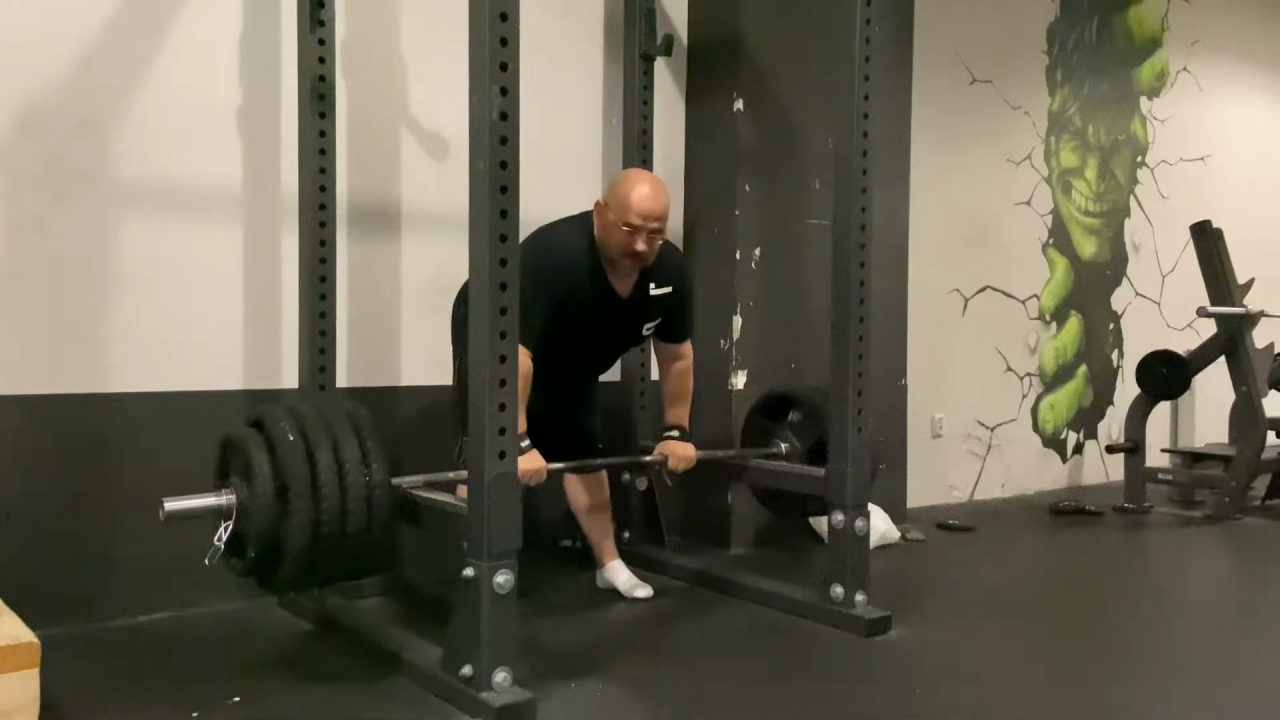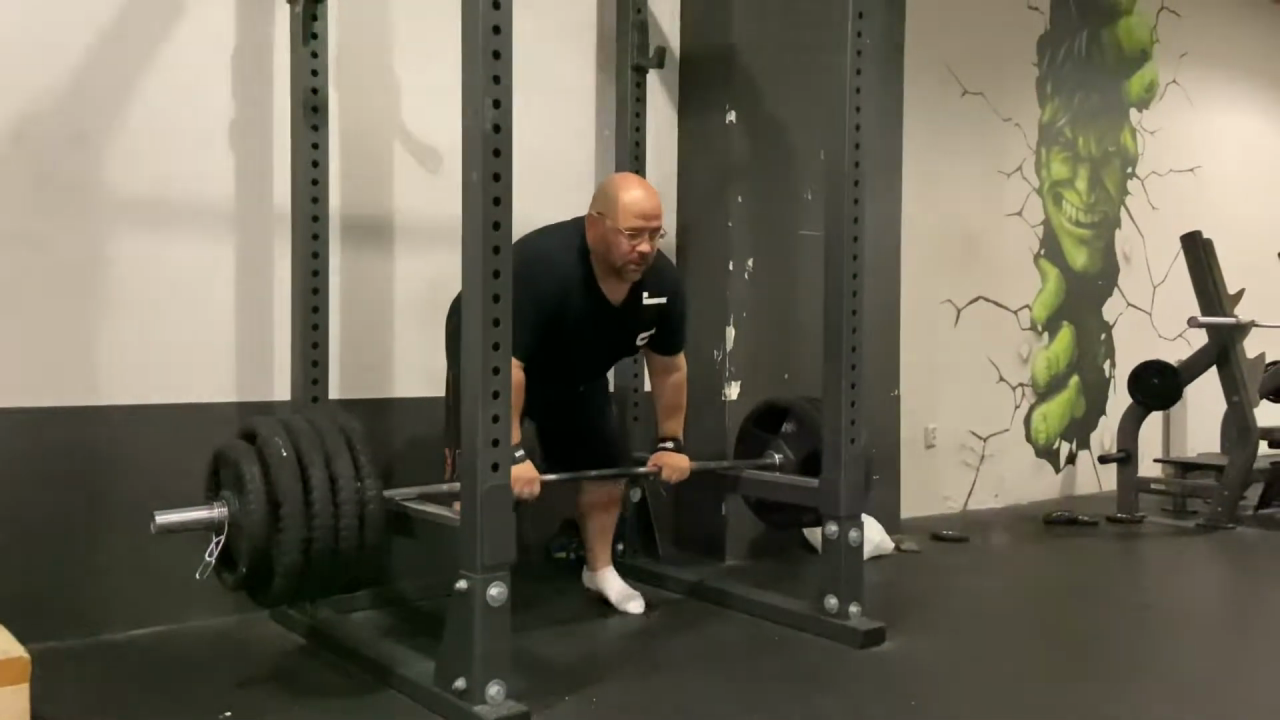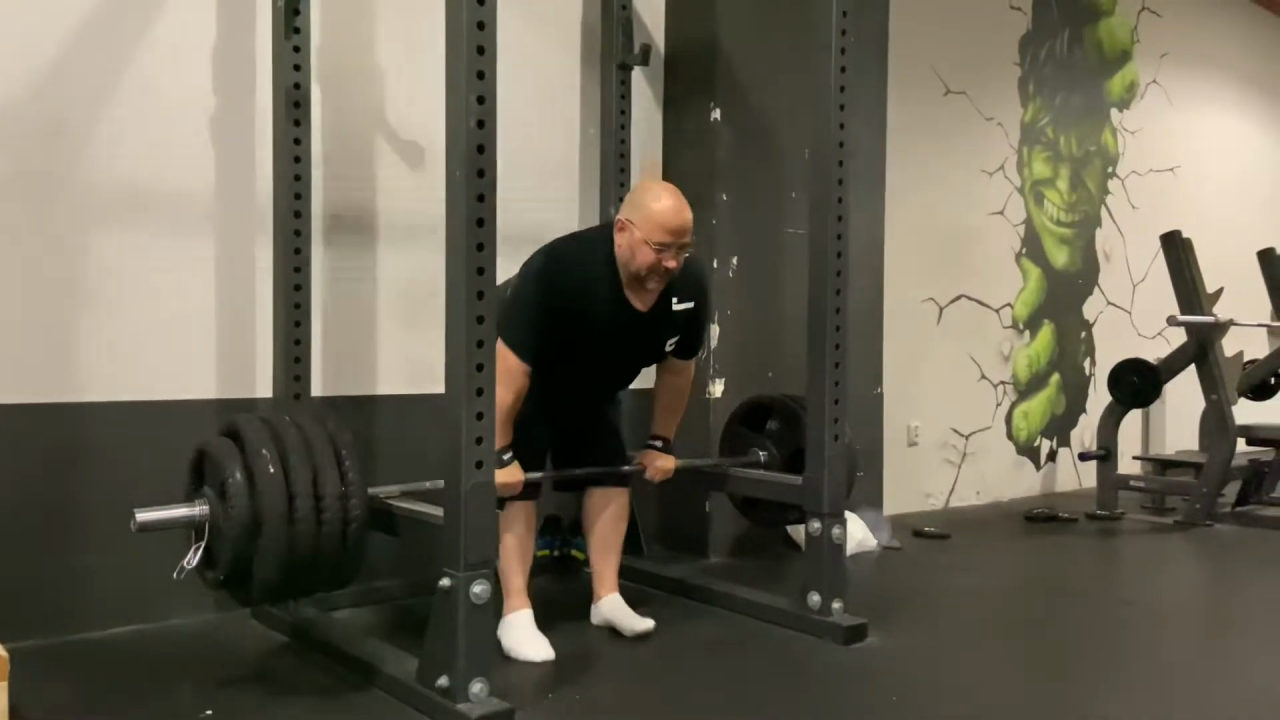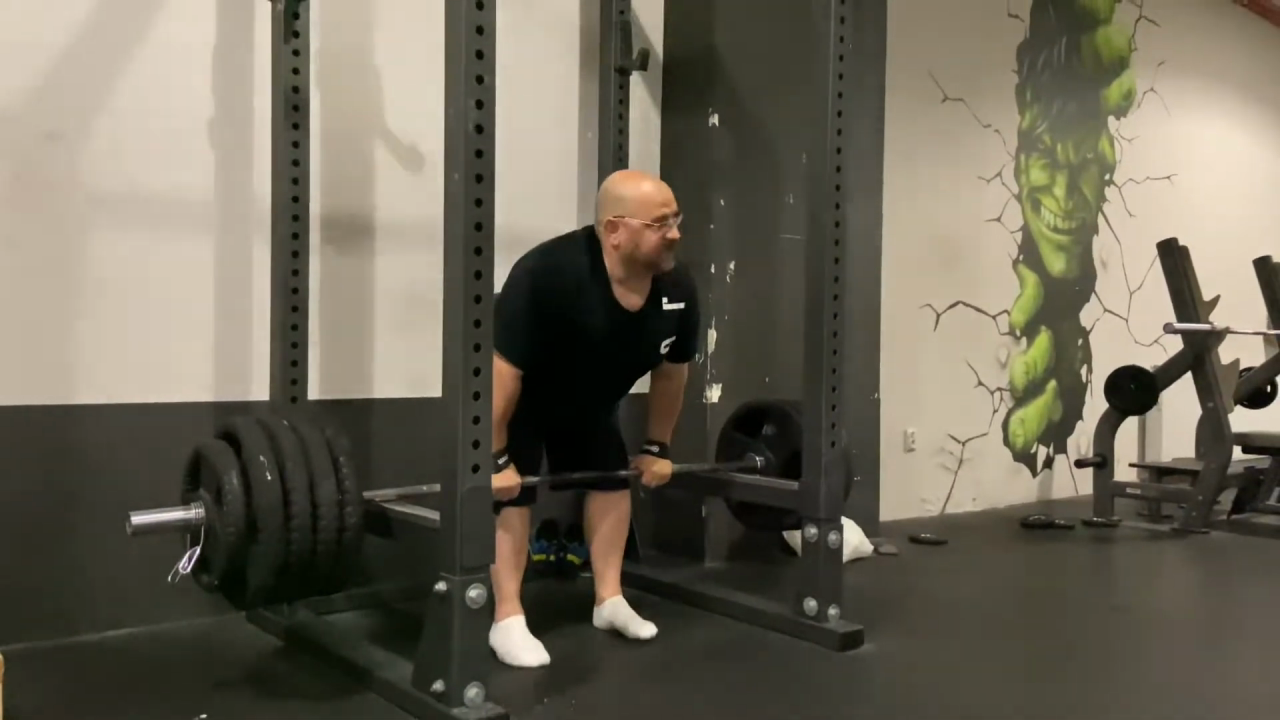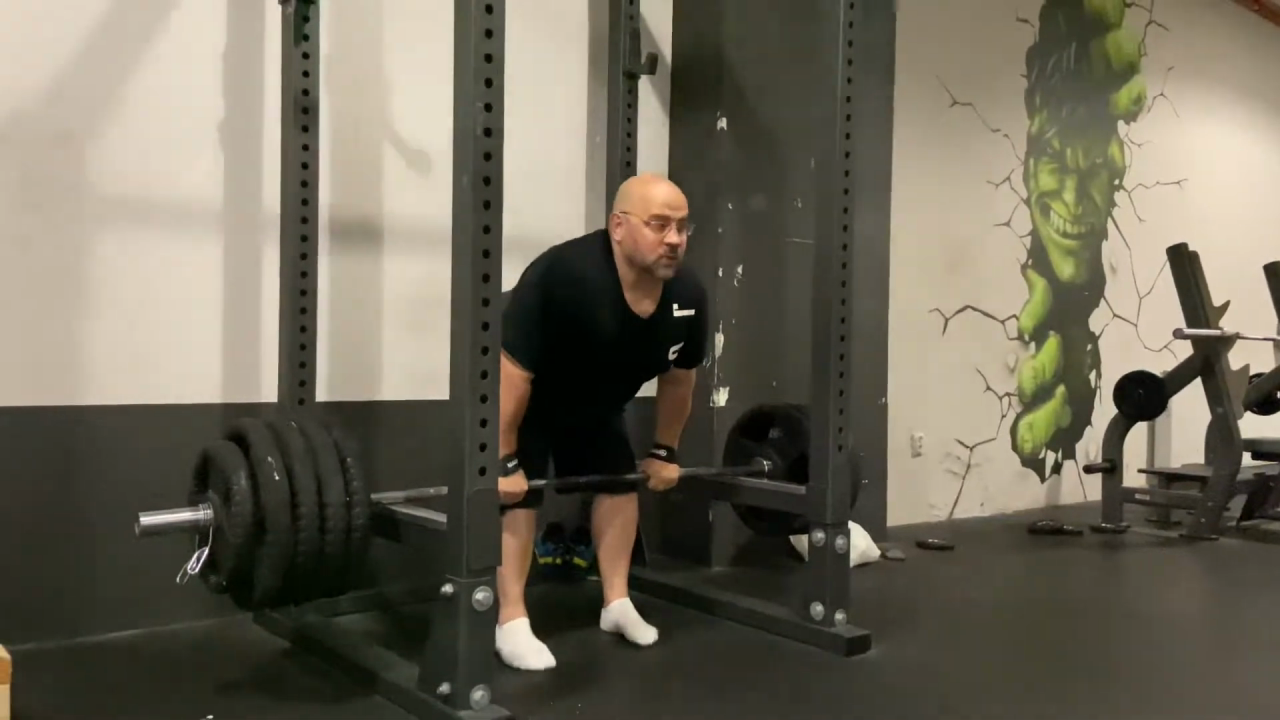
dt=1s
person 1, frame 1
left shoulder: (669, 270)
right shoulder: (553, 254)
left elbow: (676, 355)
right elbow: (514, 354)
left wrist: (676, 432)
right wrist: (518, 442)
left hip: (570, 361)
left knee: (584, 453)
left ankle: (609, 564)
person 1, frame 2
left shoulder: (661, 279)
right shoulder: (542, 262)
left elbow: (669, 367)
right elbow: (504, 366)
left wrist: (670, 443)
right wrist: (512, 455)
left hip: (576, 370)
left knee: (606, 459)
left ankle: (600, 569)
person 1, frame 3
left shoulder: (689, 286)
right shoulder: (561, 268)
left elbow: (677, 368)
right elbow: (511, 366)
left wrist: (661, 444)
right wrist: (499, 454)
left hip: (592, 387)
right hip: (520, 376)
left knee: (611, 475)
right knee: (518, 485)
left ankle: (607, 599)
right ankle: (516, 613)
person 1, frame 4
left shoulder: (678, 288)
right shoulder: (548, 273)
left elbow: (671, 372)
right elbow: (503, 370)
left wrist: (656, 448)
right wrist: (495, 458)
left hip: (590, 400)
right hip: (519, 397)
left knee: (613, 479)
right knee: (512, 492)
left ankle: (609, 600)
right ankle: (507, 619)
person 1, frame 5
left shoulder: (688, 294)
right shoulder: (562, 275)
left elbow: (678, 378)
right elbow: (512, 373)
left wrist: (664, 453)
right wrist: (504, 462)
left hip: (596, 404)
right hip: (525, 400)
left knee: (620, 483)
right knee: (518, 495)
left ankle: (616, 604)
right ankle: (512, 622)
